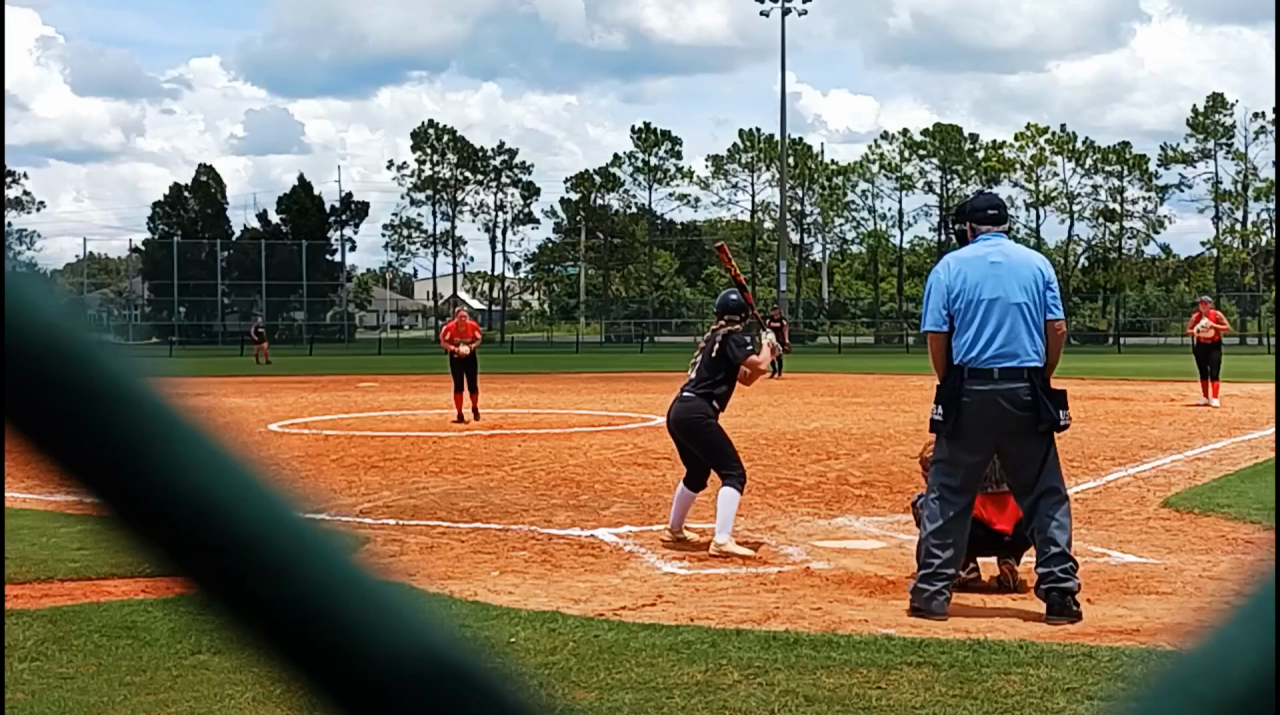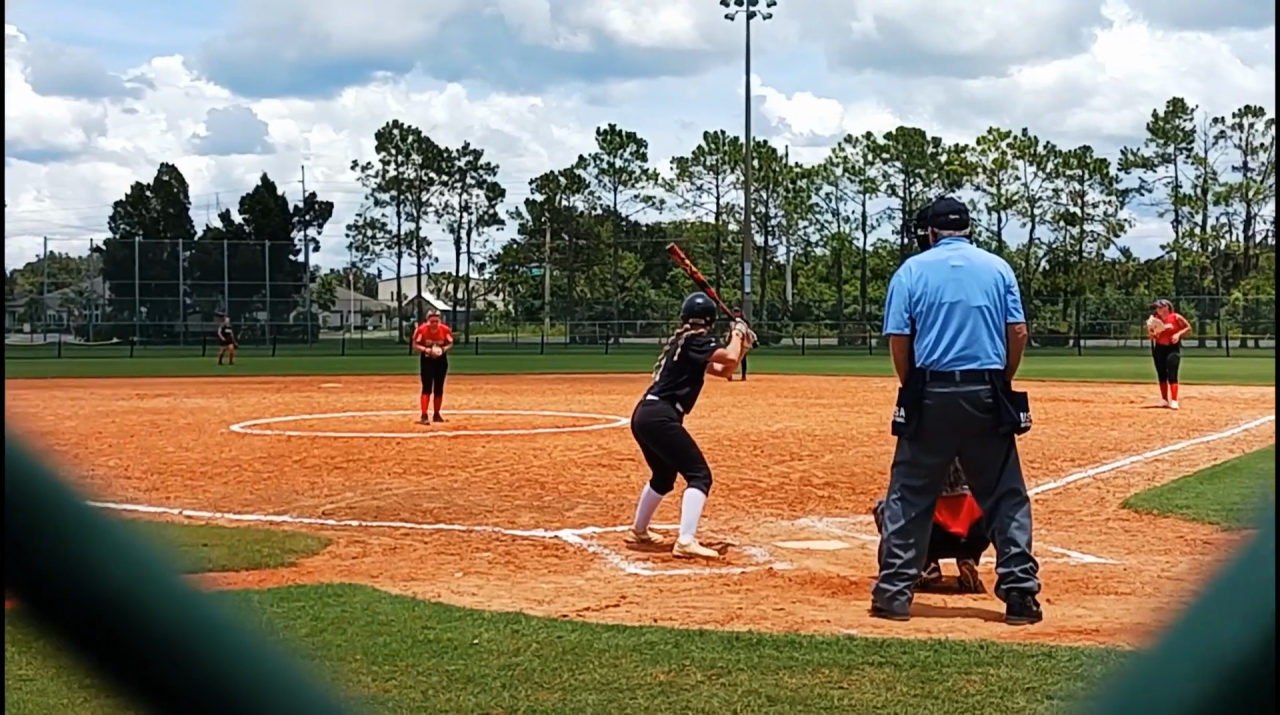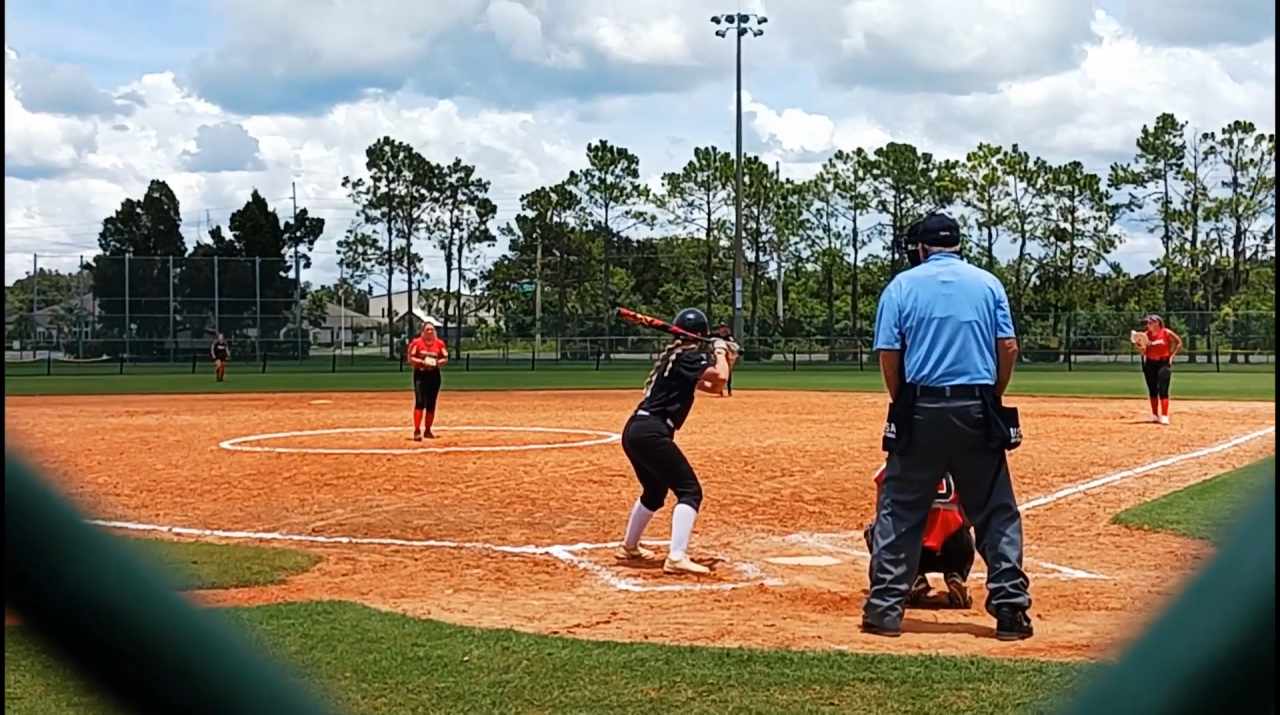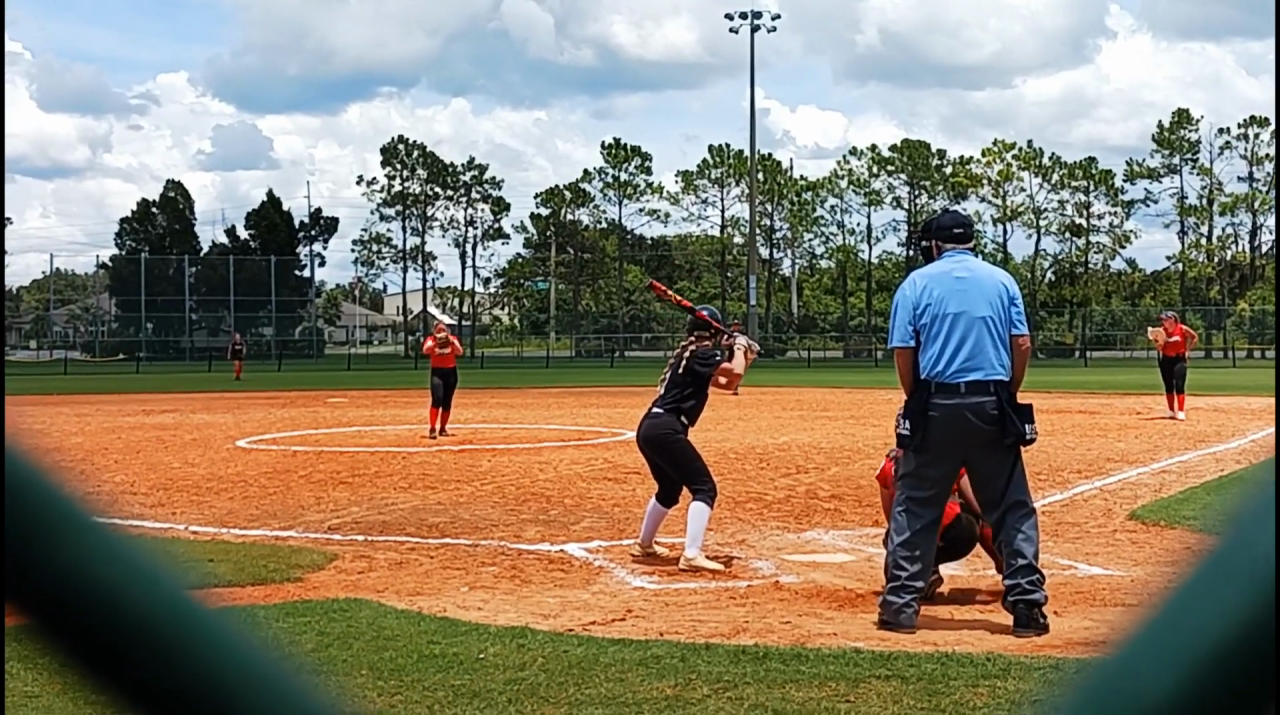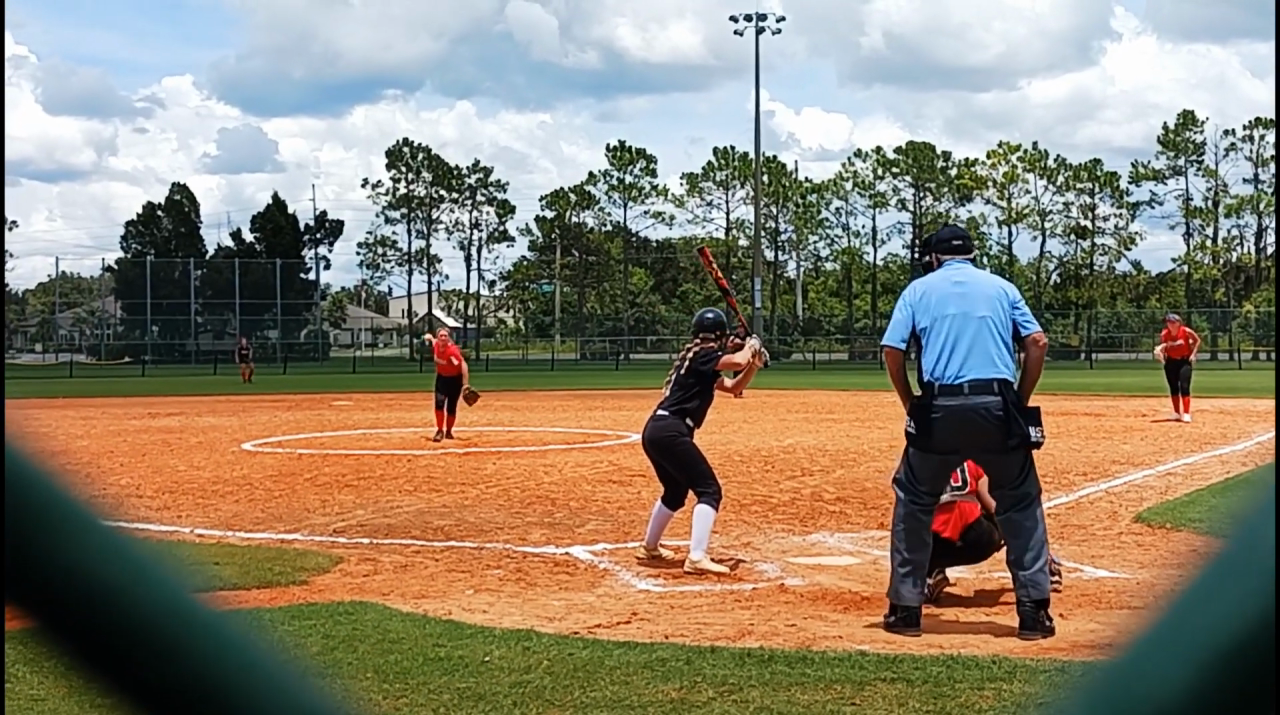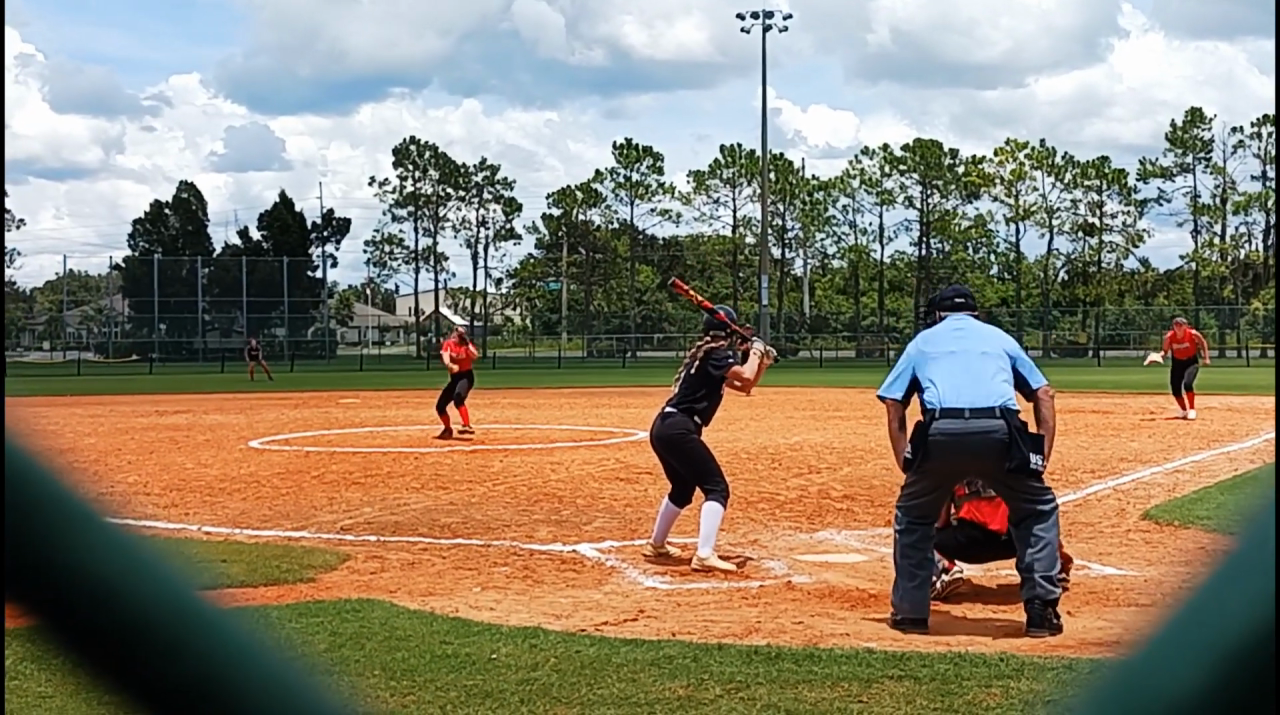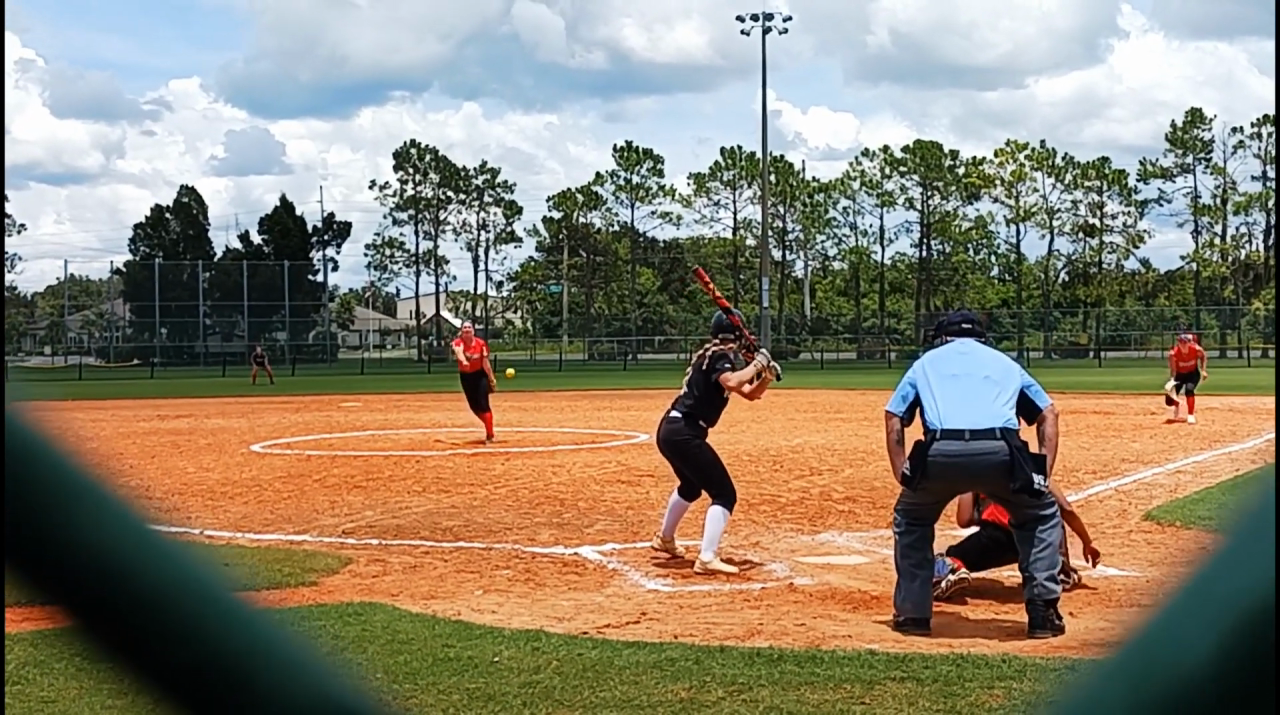
dt=0.4s
person 1, frame 1
left shoulder: (950, 266)
right shoulder: (1037, 263)
left elbow: (936, 337)
right elbow: (1057, 330)
left wrist: (950, 390)
right wrist: (1041, 382)
left hip: (969, 391)
right hip: (1025, 391)
left knee: (947, 496)
right knee: (1045, 496)
left ankle: (932, 593)
right ankle: (1060, 594)
person 1, frame 2
left shoulder: (912, 270)
right shoulder: (998, 267)
left elbow: (898, 341)
right elbow: (1018, 333)
left wrist: (912, 391)
right wrist: (1002, 385)
left hip: (931, 394)
right hip: (987, 393)
left knee: (909, 497)
right knee: (1006, 497)
left ankle: (894, 594)
right ankle: (1020, 594)
person 1, frame 3
left shoulder: (902, 285)
right shoulder: (988, 283)
left elbow: (889, 357)
right elbow: (1008, 348)
left wrist: (903, 407)
right wrist: (991, 401)
left hip: (921, 409)
right hip: (977, 409)
left knee: (900, 512)
right knee: (996, 512)
left ankle: (885, 609)
right ankle: (1011, 609)
person 1, frame 4
left shoulder: (916, 282)
right shoulder: (1002, 280)
left elbow: (903, 355)
right elbow: (1022, 346)
left wrist: (916, 406)
right wrist: (1007, 400)
left hip: (936, 406)
right hip: (991, 405)
left knee: (914, 510)
right knee: (1012, 509)
left ankle: (900, 607)
right ankle: (1027, 607)
person 1, frame 5
left shoulder: (918, 289)
right shoulder: (1001, 287)
left elbow: (892, 351)
right elbow: (1037, 342)
left wrist: (911, 406)
right wrist: (1020, 402)
left hip: (940, 407)
right hip: (996, 405)
left knee: (913, 501)
right knee: (1021, 503)
left ankle: (906, 609)
right ankle: (1033, 610)
person 1, frame 6
left shoulder: (923, 340)
right shoulder: (1000, 337)
left elbow: (893, 406)
right elbow: (1044, 394)
left wrist: (905, 463)
right wrist: (1040, 459)
left hip: (941, 432)
right hip: (998, 431)
left knee: (914, 515)
right knee: (1038, 510)
left ankle: (910, 612)
right ankle: (1041, 611)
person 1, frame 7
left shoulder: (926, 361)
right shoulder: (1004, 361)
left elbow: (893, 419)
right elbow: (1048, 413)
left wrist: (904, 478)
right wrist: (1042, 474)
left hip: (942, 454)
right hip: (999, 452)
left knee: (911, 518)
right knee: (1041, 513)
left ankle: (912, 613)
right ankle: (1043, 612)
person 2, frame 1
left shoulder: (715, 338)
right shoulder: (733, 338)
left elbow: (746, 378)
right elbow: (760, 366)
left wrist: (768, 355)
right wrist: (767, 342)
left hip: (680, 411)
right hip: (697, 414)
left knee: (697, 473)
right knee: (734, 473)
left ankle: (674, 530)
right ankle: (722, 541)
person 2, frame 2
left shoulder: (683, 342)
right shoulder: (696, 341)
left elbow: (723, 370)
right elbow: (730, 358)
left wrist: (743, 346)
right wrist: (737, 332)
left hip: (644, 415)
right hip: (660, 417)
left knee: (664, 475)
right knee: (699, 474)
left ankle: (638, 530)
right ankle: (686, 542)
person 2, frame 3
left shoulder: (675, 357)
right shoulder: (687, 357)
left elbow: (713, 387)
right elbow: (720, 377)
left wrist: (727, 360)
right wrist: (719, 352)
left hip: (636, 431)
right hip: (651, 433)
left knee: (655, 491)
right knee: (690, 491)
left ankle: (629, 546)
right ankle: (677, 558)
person 2, frame 4
left shoulder: (690, 355)
right shoulder: (701, 354)
left elbow: (727, 383)
right elbow: (734, 372)
left wrist: (745, 358)
right wrist: (739, 347)
left hip: (650, 428)
right hip: (665, 430)
left knee: (670, 488)
right knee: (704, 488)
left ankle: (644, 544)
right ankle: (691, 555)
person 2, frame 5
left shoulder: (697, 359)
right shoulder: (704, 355)
left elbow: (733, 388)
right elbow: (737, 361)
left wrist: (754, 364)
right wrist: (751, 345)
left hip: (655, 431)
right hip: (670, 433)
left knee: (675, 491)
right knee: (709, 490)
left ankle: (649, 547)
right ankle: (697, 558)
person 2, frame 6
left shoulder: (705, 354)
right shoulder: (716, 354)
left elbow: (743, 386)
right elbow: (746, 377)
left wrist: (763, 362)
right wrist: (756, 352)
left hip: (663, 428)
right hip: (679, 429)
left knee: (682, 489)
right knee: (717, 488)
left ankle: (656, 544)
right ankle: (704, 556)
person 2, frame 7
left shoulder: (719, 357)
right shoulder: (719, 356)
left elbow: (750, 394)
right elbow: (730, 384)
left wrist: (766, 375)
right wrist: (755, 365)
left hip: (670, 431)
right hip: (685, 434)
left knee: (690, 485)
right knee: (724, 494)
left ankle: (664, 539)
right ankle: (707, 559)
